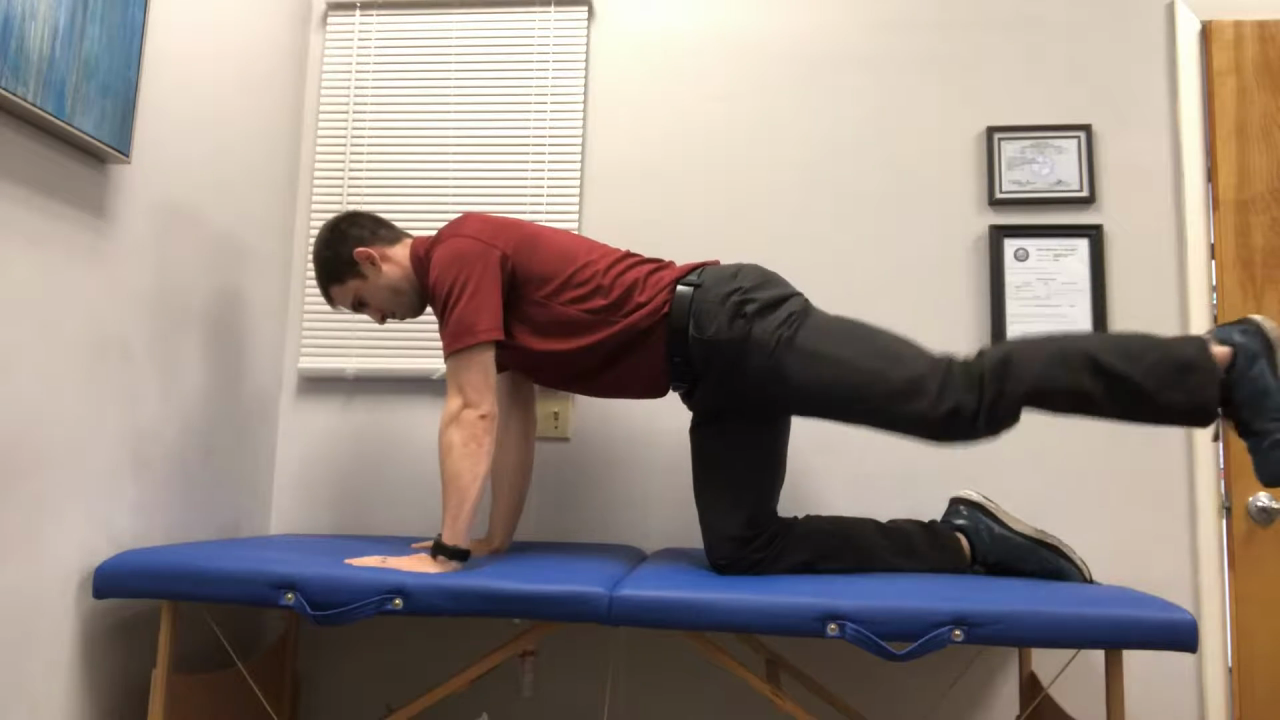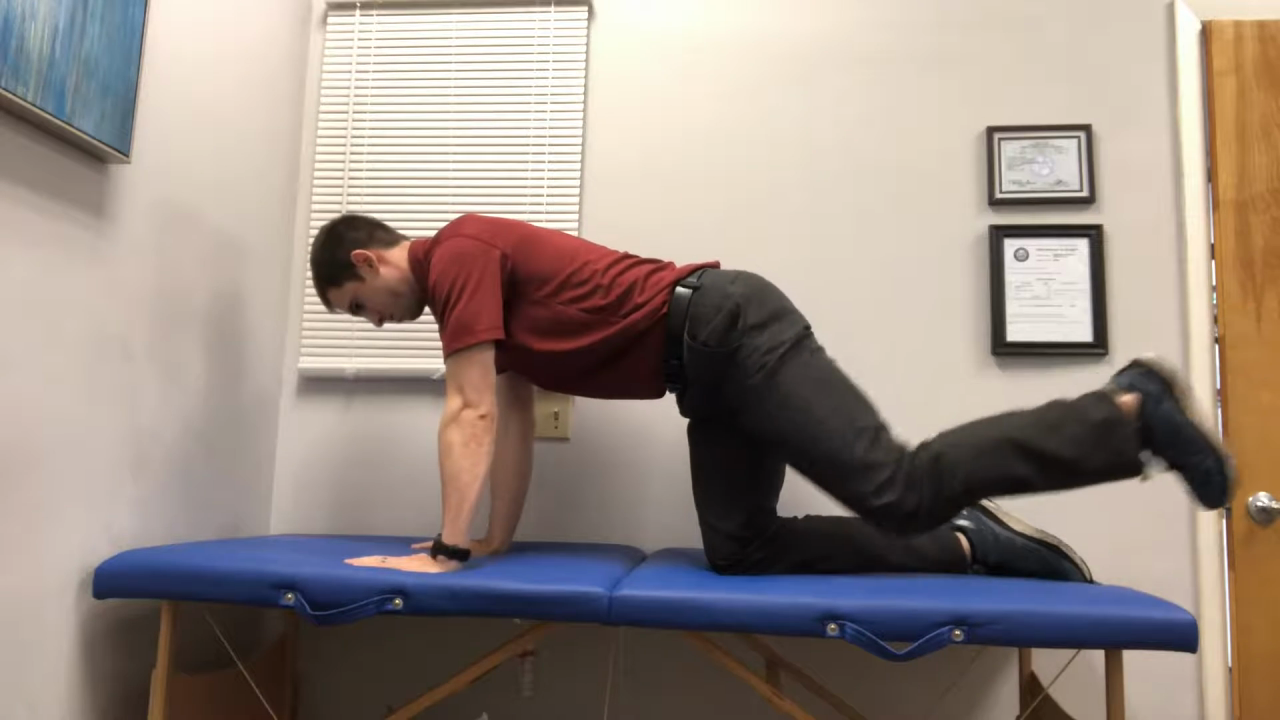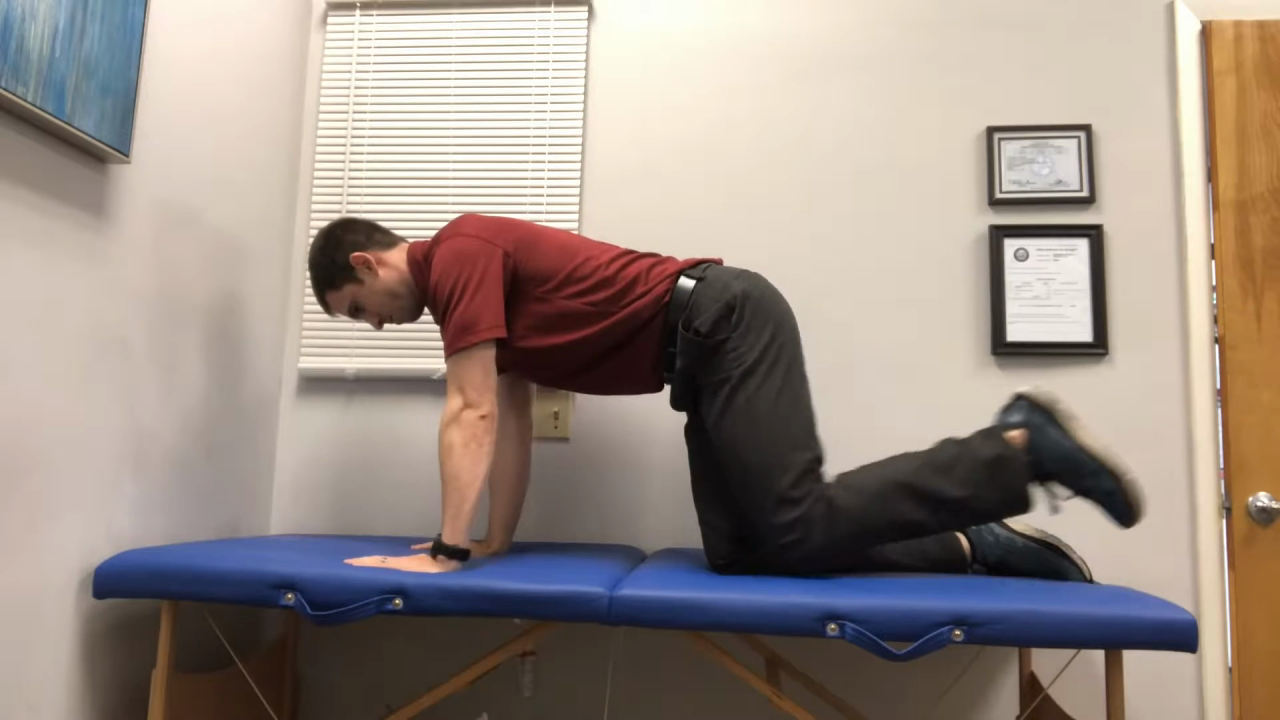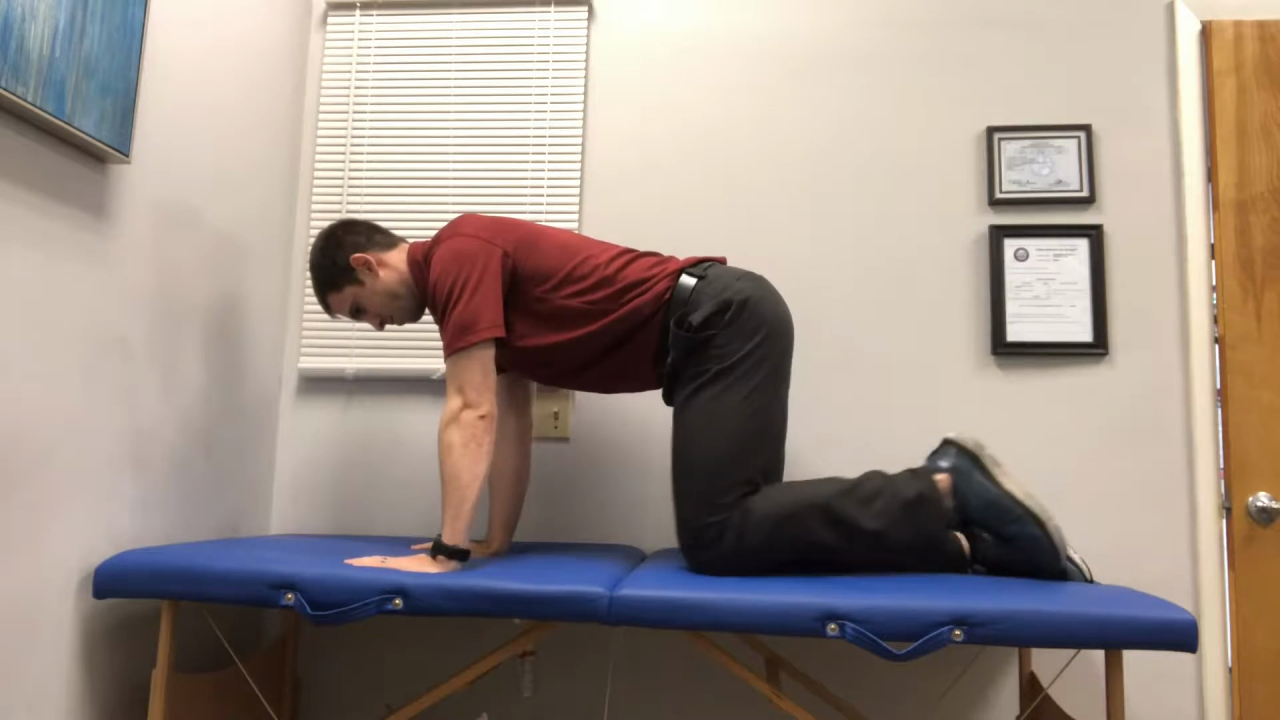
dt=0.3s
person 1, frame 1
left shoulder: (458, 251)
right shoulder: (478, 285)
left elbow: (469, 416)
right elbow: (514, 418)
left wrist: (447, 549)
right wrist: (497, 539)
left hip: (729, 324)
right hip: (720, 366)
left knee: (957, 396)
right knee: (744, 550)
right ankle: (966, 541)
person 1, frame 2
left shoulder: (457, 254)
right shoulder: (478, 285)
left elbow: (470, 415)
right elbow: (513, 420)
left wrist: (447, 550)
right wrist: (496, 539)
left hip: (724, 326)
right hip: (712, 363)
left knee: (892, 486)
right knee: (742, 552)
left ankle: (1123, 411)
right ankle: (971, 542)
person 1, frame 3
left shoulder: (457, 252)
right shoulder: (472, 282)
left elbow: (471, 415)
right elbow: (512, 418)
left wrist: (447, 550)
right wrist: (496, 541)
left hip: (720, 320)
right hip: (702, 348)
left knee: (800, 528)
right knee: (742, 552)
left ankle: (1016, 447)
right ankle: (971, 544)
person 1, frame 4
left shoulder: (456, 254)
right shoulder: (477, 281)
left elbow: (469, 414)
right elbow: (510, 418)
left wrist: (447, 548)
right wrist: (494, 541)
left hip: (721, 320)
right hip: (712, 333)
left knee: (718, 539)
right knee: (743, 534)
left ankle: (943, 492)
right ankle: (968, 537)
